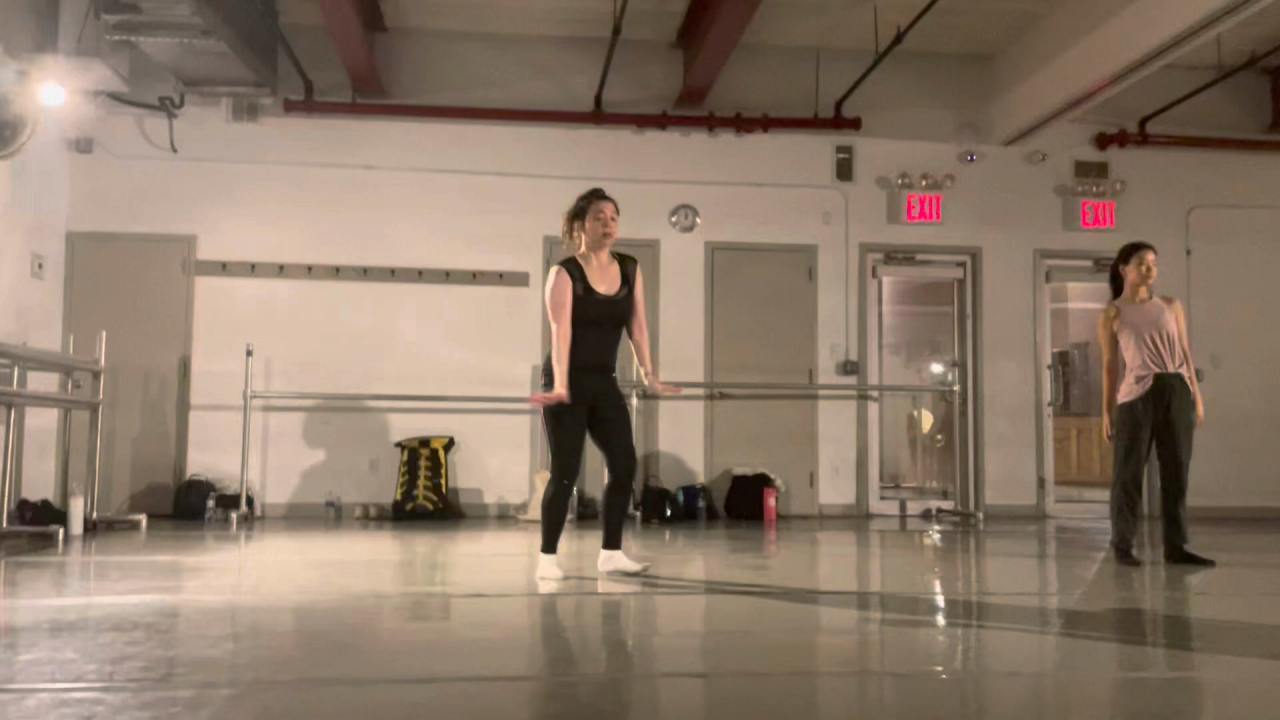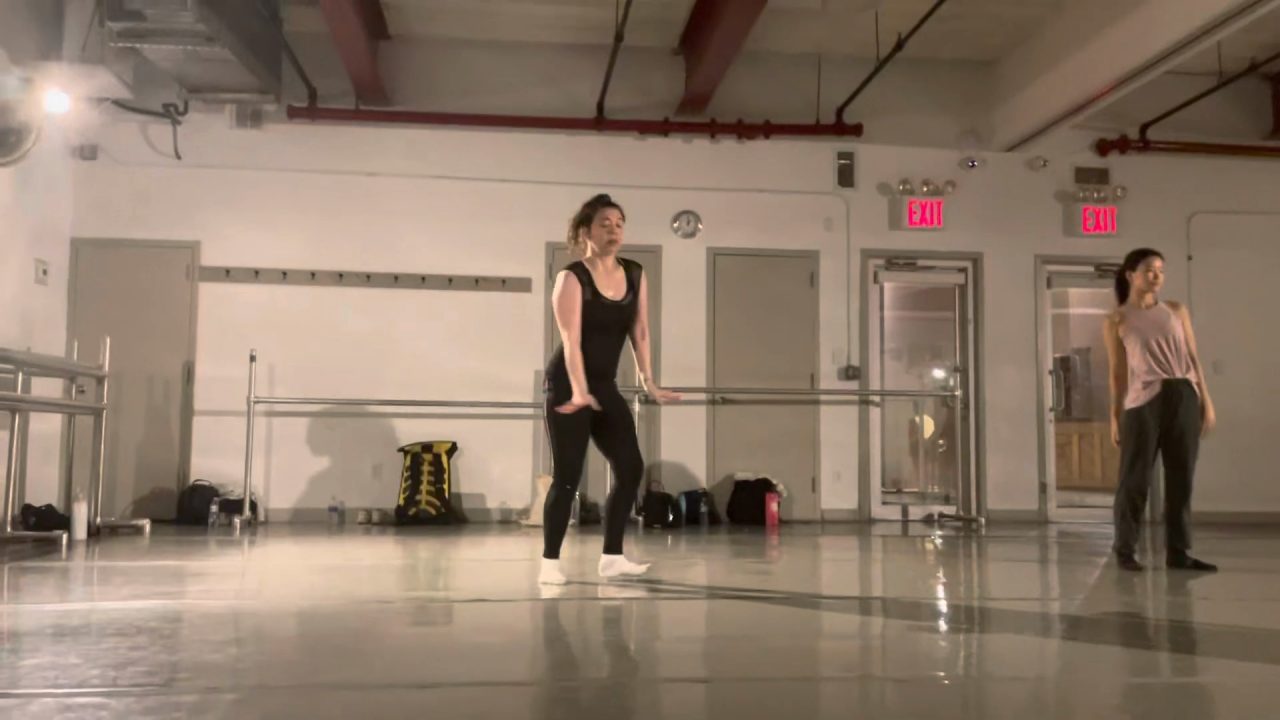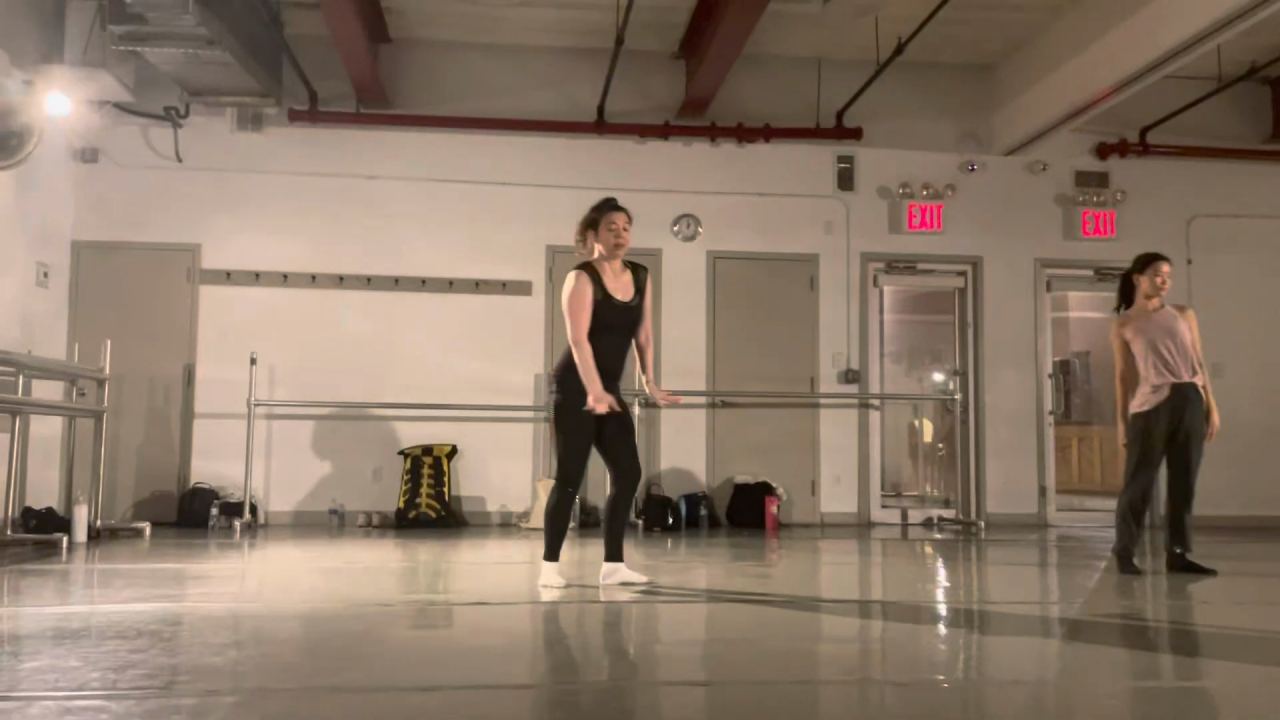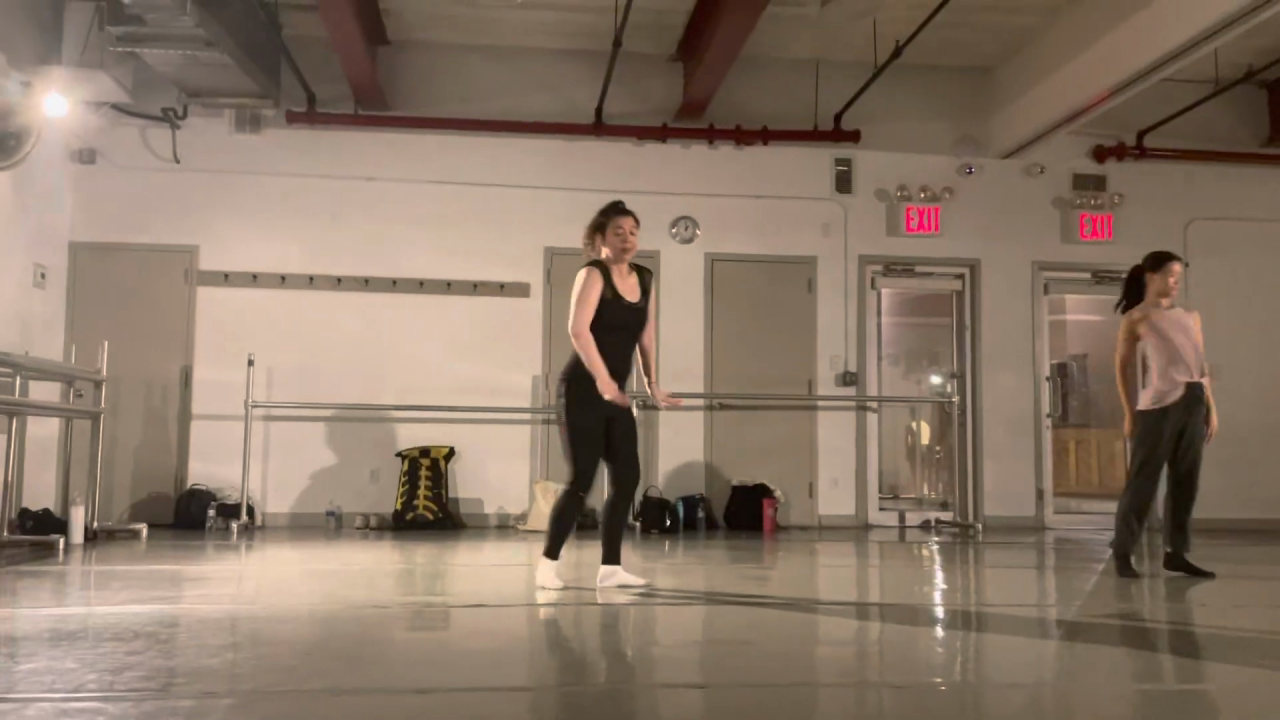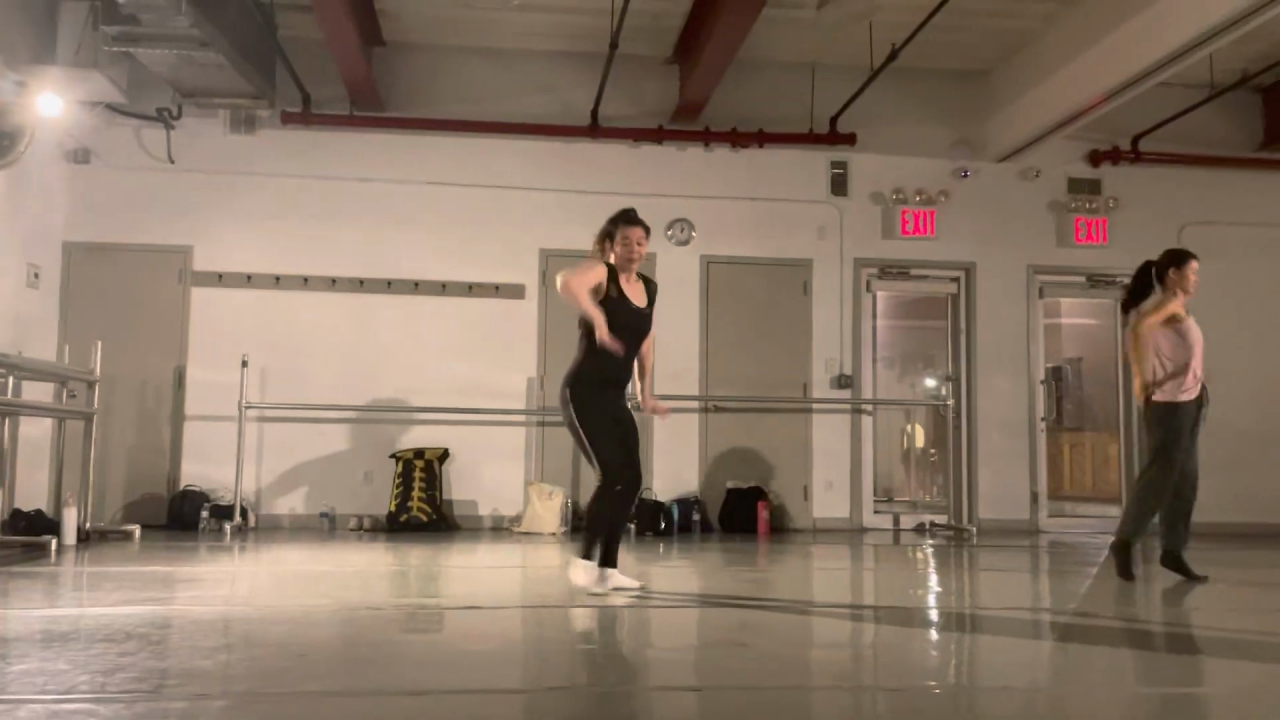
dt=0.1s
person 1, frame 1
left shoulder: (629, 269)
right shoulder: (564, 273)
left elbow: (636, 324)
right elbow: (560, 334)
left wrist: (649, 375)
right wrist: (559, 385)
left hip: (603, 382)
right hip: (567, 383)
left knee: (625, 465)
right knee: (566, 472)
left ankle: (611, 552)
right ankle: (547, 557)
person 1, frame 2
left shoulder: (634, 274)
right shoulder: (571, 278)
left elbow: (639, 330)
right elbow: (571, 340)
left wrist: (648, 381)
right wrist: (578, 392)
left hip: (606, 387)
right hip: (570, 389)
left knee: (631, 467)
right knee: (567, 477)
left ankle: (612, 557)
right ankle: (550, 561)
person 1, frame 3
left shoulder: (640, 276)
right shoulder: (582, 277)
left elbow: (642, 332)
right elbow: (578, 339)
left wrist: (651, 383)
right wrist: (593, 391)
left hip: (609, 390)
right hip: (574, 388)
left knee: (629, 475)
right knee: (569, 479)
left ankle: (613, 566)
right ankle: (549, 564)
person 1, frame 4
left shoulder: (645, 280)
right shoulder: (593, 274)
left elbow: (646, 335)
right elbow: (578, 329)
left wrist: (653, 386)
right wrist: (602, 379)
left hip: (613, 393)
right hip: (581, 389)
left knee: (627, 479)
right knee: (582, 481)
left ankle: (611, 568)
right ankle: (548, 561)
person 1, frame 5
left shoulder: (649, 288)
right shoulder: (599, 275)
right elbow: (565, 283)
left wrist: (647, 392)
right wrist: (598, 318)
left hip: (615, 397)
right hip: (583, 392)
left knee: (630, 481)
right knee: (614, 477)
left ankle: (606, 567)
right ankle: (583, 560)
person 2, frame 1
left shoulder: (1171, 306)
right shoulder: (1112, 315)
left elbow: (1185, 354)
right elbow: (1111, 366)
left wrist: (1196, 396)
right wrist: (1107, 411)
left hip: (1176, 392)
right hip: (1136, 396)
left knee: (1176, 472)
right knee: (1130, 472)
left ankle: (1175, 545)
right ankle: (1123, 544)
person 2, frame 2
left shoulder: (1177, 311)
right shoulder: (1117, 320)
left elbow: (1193, 360)
right elbow: (1118, 372)
left wrist: (1207, 402)
right wrist: (1115, 416)
left hip: (1184, 398)
right hip: (1144, 402)
left knee: (1182, 477)
right knee: (1135, 478)
left ankle: (1177, 550)
right ankle: (1125, 549)
person 2, frame 3
left shoulder: (1184, 315)
right shoulder: (1124, 326)
left elbow: (1199, 365)
right elbow: (1124, 376)
left wrist: (1211, 406)
right wrist: (1122, 421)
left hip: (1190, 403)
right hip: (1152, 406)
left knee: (1184, 480)
right knee: (1140, 481)
left ankle: (1177, 553)
right ankle: (1124, 552)
person 2, frame 4
left shoulder: (1190, 317)
right shoulder: (1137, 318)
left elbow: (1201, 367)
right elbow: (1123, 368)
left wrist: (1211, 408)
right wrist: (1129, 413)
left hip: (1193, 404)
right hip: (1161, 405)
left knee: (1186, 481)
right knee: (1143, 480)
left ankle: (1176, 553)
right ankle: (1123, 551)
person 2, frame 5
left shoulder: (1181, 310)
right shoulder: (1169, 304)
right elbow: (1136, 327)
right wrist: (1140, 378)
left hip: (1186, 403)
right hip: (1172, 402)
left knee: (1185, 479)
right knee: (1160, 476)
left ankle: (1173, 552)
right ankle: (1124, 542)
